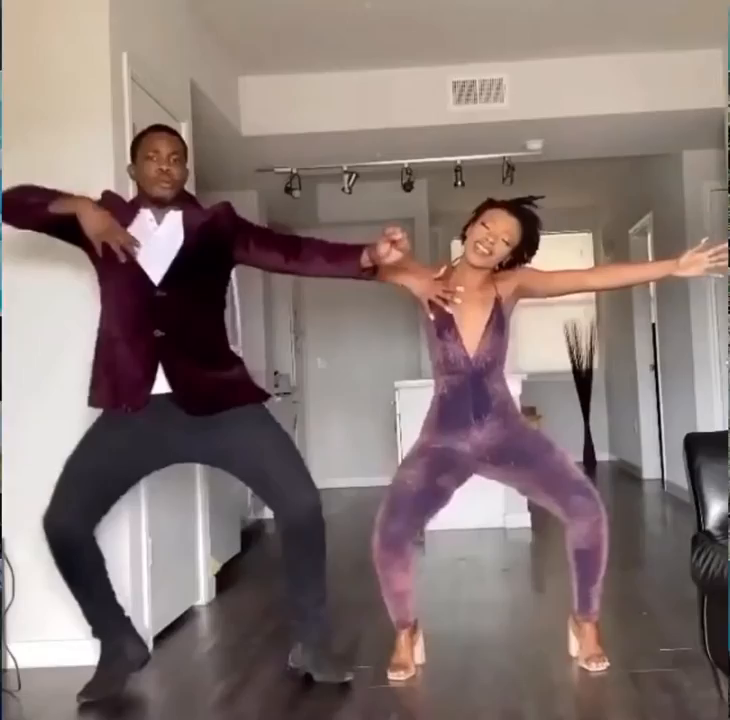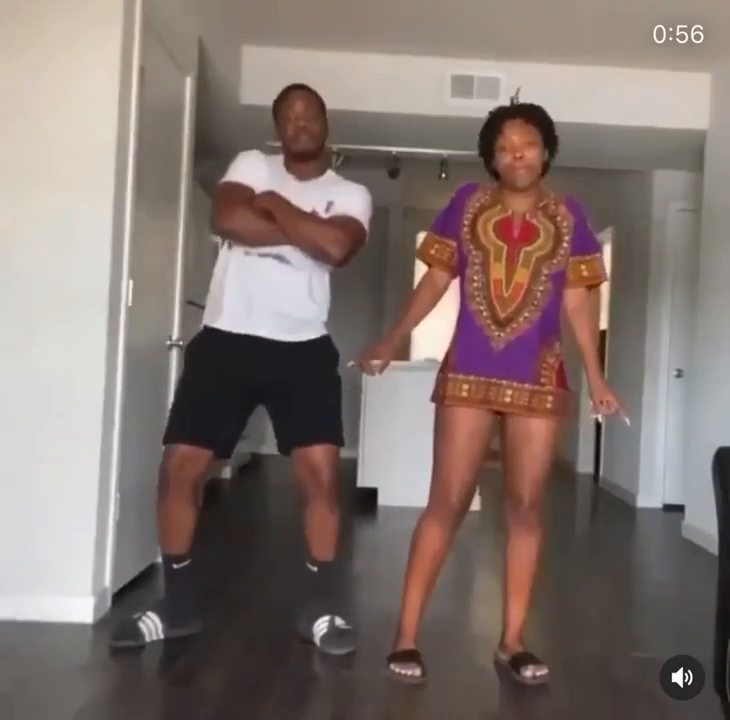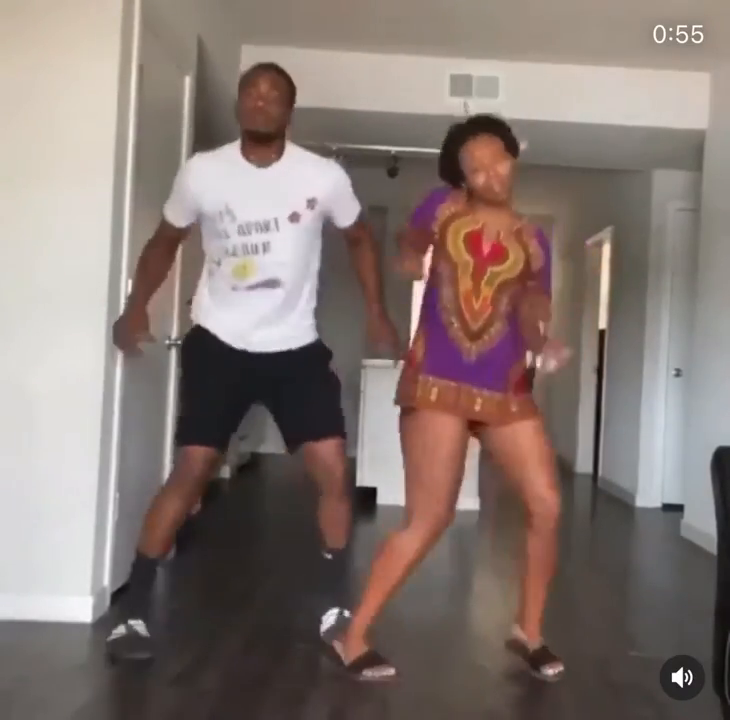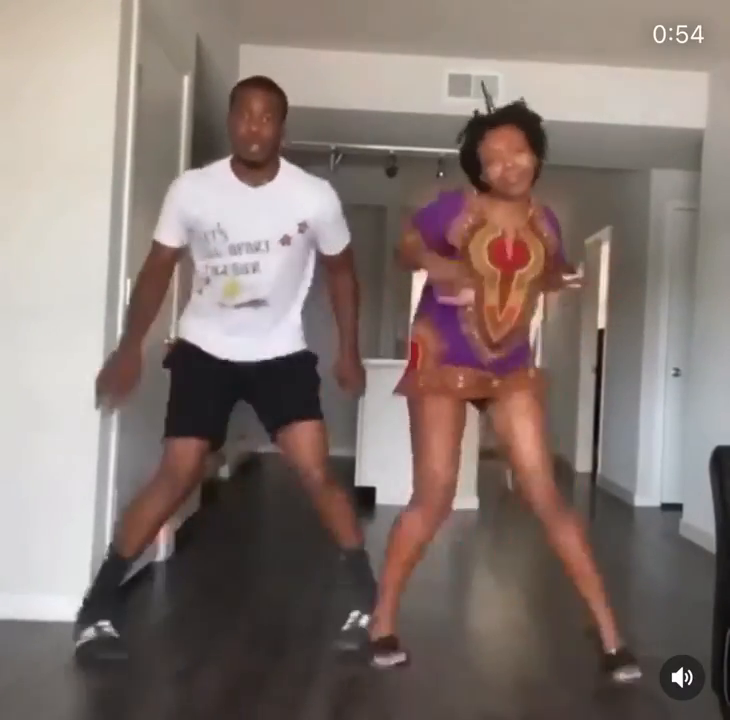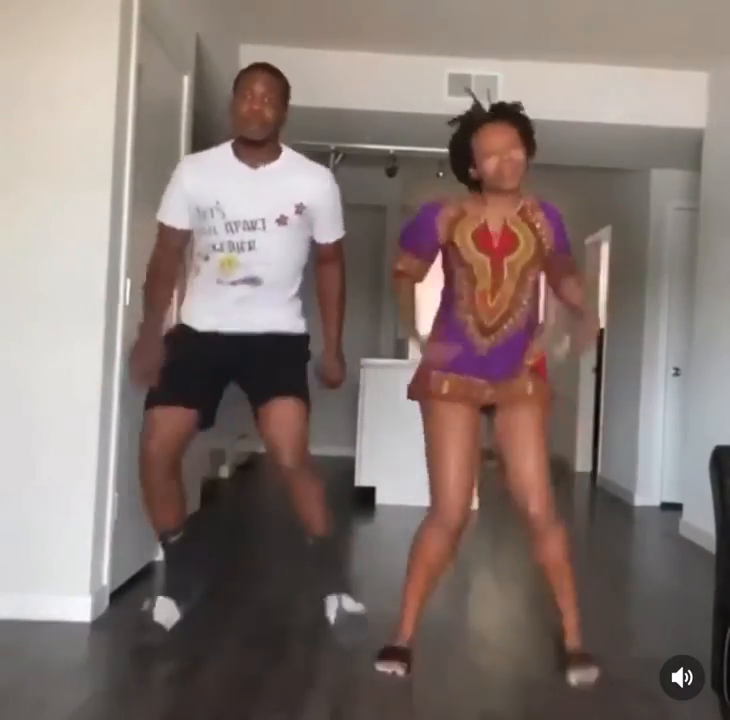
dt=1s
person 1, frame 1
left shoulder: (215, 225)
right shoulder: (104, 221)
left elbow: (289, 253)
left wrist: (367, 258)
right wrist: (78, 206)
left hip: (218, 400)
right hip: (133, 407)
left knee: (301, 505)
right knee: (64, 522)
left ankle: (310, 641)
right ankle: (120, 643)
person 1, frame 2
left shoulder: (351, 194)
right shoulder: (251, 165)
left elbow: (337, 248)
right elbow: (227, 220)
left wrist: (275, 205)
right wrist: (303, 231)
left hip: (302, 348)
right hip: (226, 339)
left knee: (321, 474)
right knee: (179, 467)
left ankle: (321, 608)
right ankle: (179, 603)
person 1, frame 3
left shoulder: (323, 176)
right shoulder: (201, 172)
left elbow: (360, 240)
right elbow: (164, 240)
left wrist: (376, 312)
right wrist: (136, 305)
left hip: (294, 348)
right hip: (218, 344)
left knee: (332, 472)
right knee: (190, 473)
left ankle: (334, 600)
right ankle: (135, 607)
person 1, frame 4
left shoulder: (316, 196)
right shoulder: (191, 189)
left elbow: (341, 270)
right elbow: (158, 269)
left wrist: (349, 350)
right wrist: (129, 348)
left hip: (281, 353)
right hip: (206, 349)
left knee: (317, 473)
right knee: (177, 472)
left ankle: (363, 600)
right ankle: (99, 606)
person 1, frame 5
left shoulder: (314, 182)
right shoulder: (195, 171)
left elbow: (331, 263)
right elbow: (166, 256)
left wrist: (332, 343)
right wrist: (150, 337)
left hip: (275, 334)
right hip: (200, 332)
left knee: (291, 456)
right knee: (156, 450)
left ankle: (333, 583)
right ankle: (182, 576)
person 2, frame 1
left shoulder: (510, 285)
left elbow: (590, 278)
left wrist: (674, 267)
left hip: (504, 432)
right hip: (442, 440)
left knee: (586, 510)
right knee: (390, 534)
left ankle: (585, 624)
right ankle: (406, 634)
person 2, frame 2
left shoulder: (567, 216)
right shoulder: (467, 204)
left elbow: (577, 301)
right elbow: (435, 281)
left wrist: (595, 376)
right wrist: (392, 343)
left hip: (537, 380)
right hip: (468, 374)
left knee: (525, 507)
right knee: (447, 502)
left ankle: (512, 640)
right ankle: (406, 635)
person 2, frame 3
left shoulder: (534, 243)
right shoulder: (441, 208)
left elbow: (532, 317)
right elbow: (411, 246)
left wrist: (544, 344)
right wrist: (411, 263)
left hip: (506, 388)
right hip: (436, 382)
left knee: (546, 507)
right knee: (429, 517)
left ankle: (529, 633)
right ankle: (351, 635)
person 2, frame 4
left shoulder: (545, 225)
right shoulder: (456, 209)
right elbow: (408, 247)
left wrist: (563, 275)
right wrist: (433, 267)
left hip: (509, 371)
right hip: (443, 364)
left knee: (545, 498)
right knee: (433, 499)
left ankle: (610, 636)
right ankle: (382, 621)
person 2, frame 5
left shoulder: (546, 219)
right shoulder: (442, 218)
left elbow: (564, 279)
right elbow: (403, 278)
left wrist: (584, 320)
right wrist: (423, 337)
left hip: (520, 378)
right hip: (454, 377)
left knee: (540, 510)
right knee: (448, 512)
left ankle: (572, 639)
right ankle: (403, 637)
